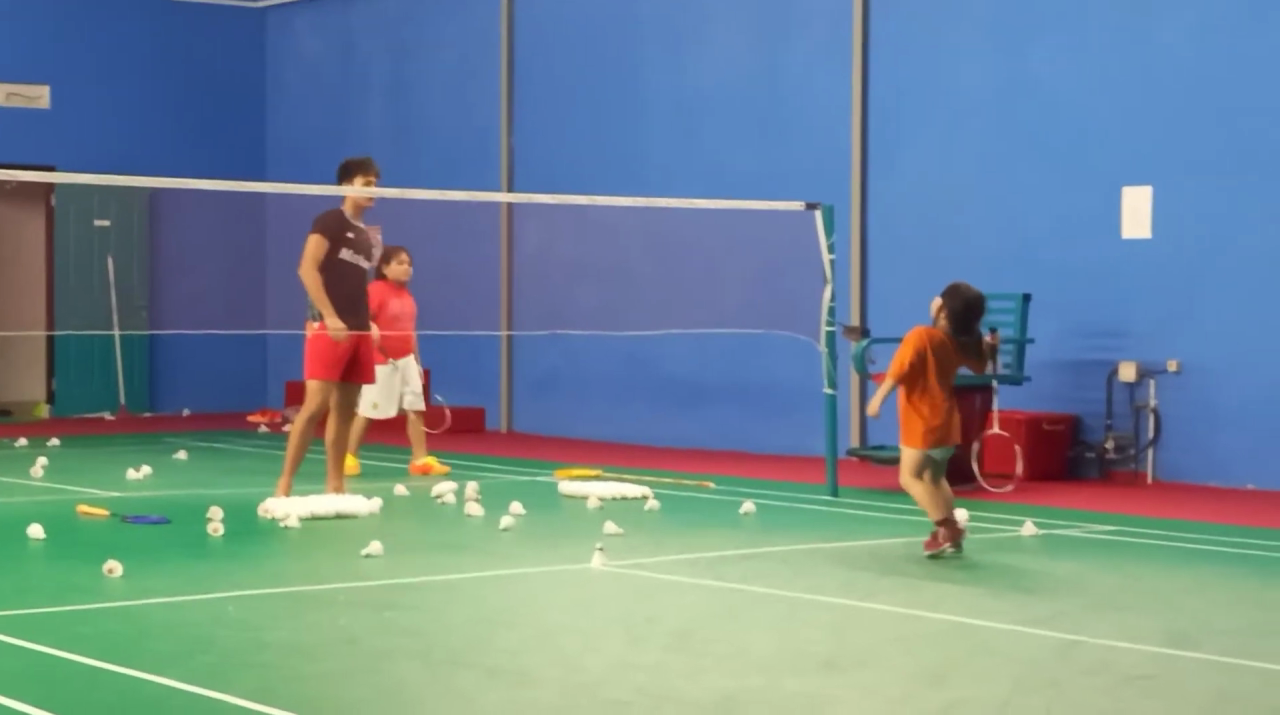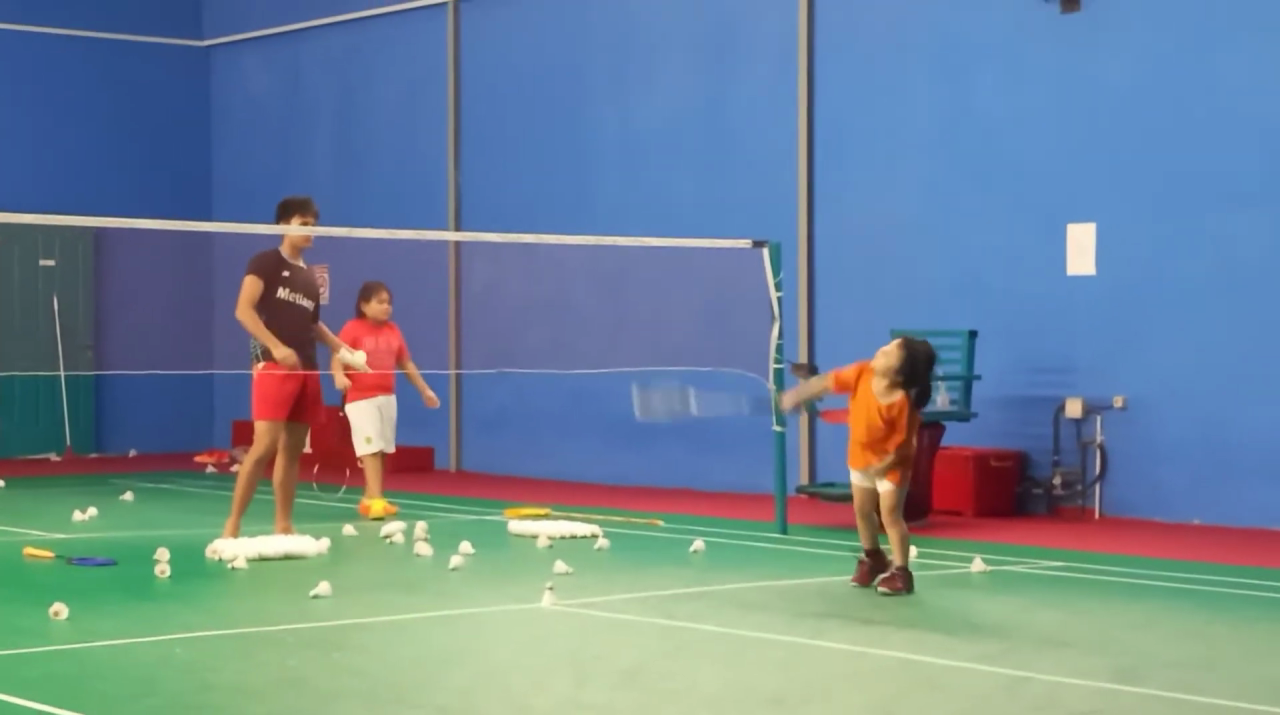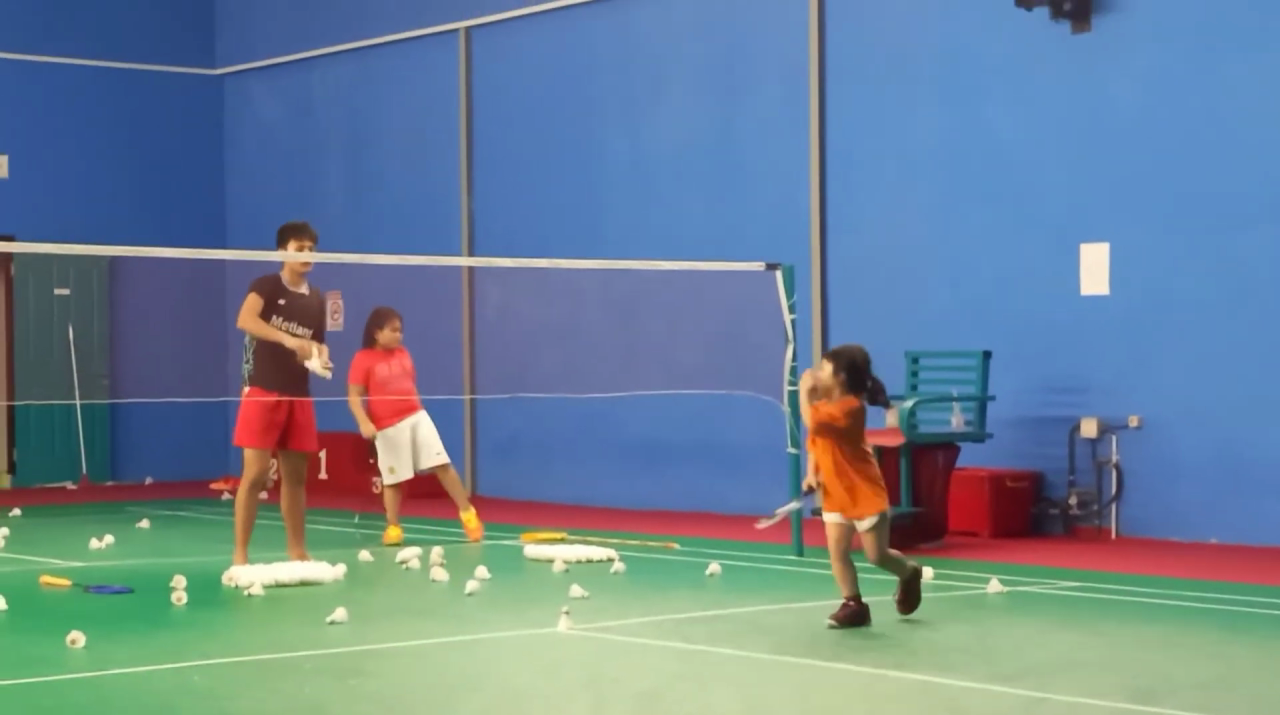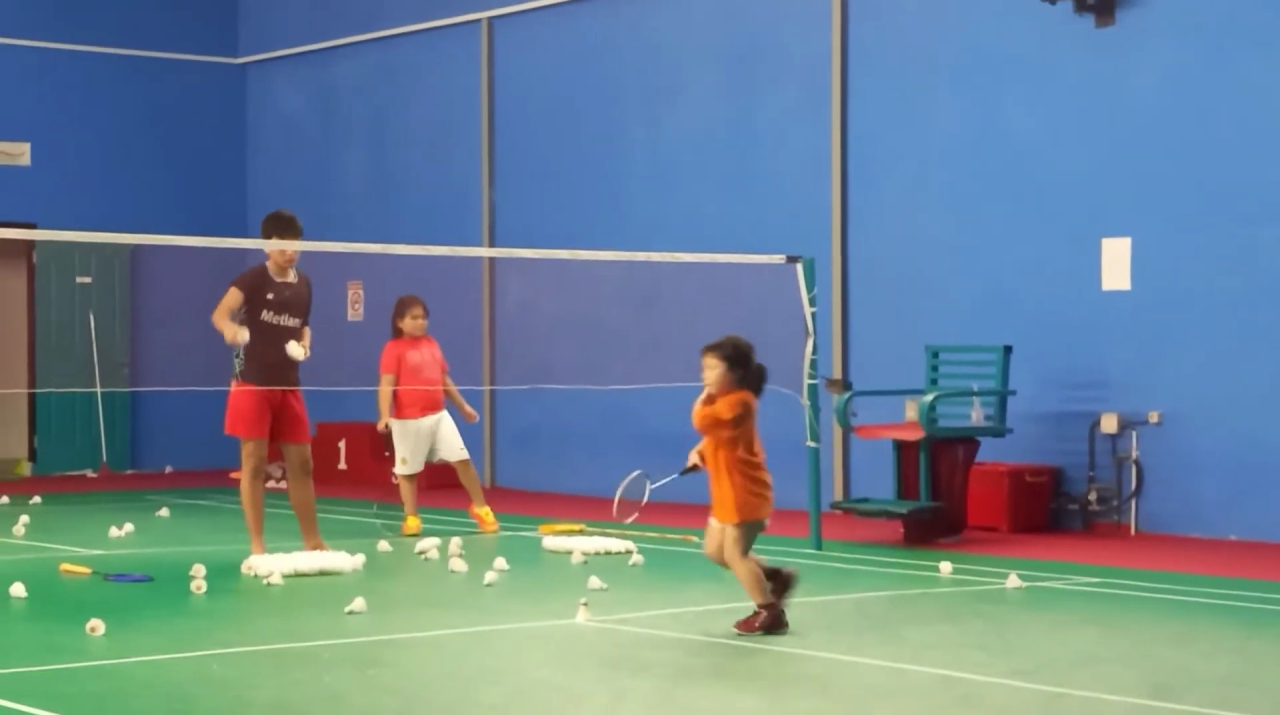
dt=0.5s
person 1, frame 1
left shoulder: (365, 237)
right shoulder: (329, 221)
right elbow: (307, 269)
left wrist: (368, 325)
right wrist: (329, 317)
left hip: (358, 331)
right hip: (328, 329)
left knee: (344, 409)
right knee: (315, 406)
left ankle: (335, 485)
right ankle: (284, 483)
person 1, frame 2
left shoulder: (310, 277)
right shoulder: (265, 262)
right elbow: (243, 309)
left wrist: (343, 348)
right wrist: (275, 347)
left hip: (307, 370)
right hip: (274, 367)
left knee: (292, 449)
right knee: (264, 445)
left ankle: (283, 525)
right ankle: (232, 523)
person 1, frame 3
left shoulder: (316, 299)
right shoulder: (266, 286)
right elbow: (245, 320)
left wrist: (322, 358)
right wrist: (288, 339)
left hip: (298, 396)
right hip: (261, 392)
left knee: (296, 475)
right knee: (255, 474)
left ankle: (297, 551)
right ankle: (240, 554)
person 1, frame 4
left shoulder: (303, 285)
right shoulder: (253, 279)
right elbow: (220, 313)
left wrist: (303, 344)
right wrist: (230, 327)
left hip: (289, 386)
right hip: (252, 385)
left knee: (302, 464)
right knee: (254, 464)
left ankle: (313, 542)
right ankle: (257, 546)
person 2, frame 1
left shoulder: (920, 336)
right shoulder: (960, 345)
left elbow: (900, 370)
right elbow: (980, 366)
left wrist: (878, 398)
right wrist: (989, 346)
left hip: (922, 421)
right hip: (944, 421)
left knee: (910, 477)
right knee: (934, 477)
left ankle: (946, 527)
right ankle: (947, 528)
person 2, frame 2
left shoulder: (903, 404)
right shoulder: (864, 374)
left elbow: (902, 444)
right elbow: (829, 382)
left wrist: (884, 465)
right wrist: (799, 394)
left hip: (891, 465)
right hip: (860, 458)
left knee: (890, 516)
right knee: (862, 510)
left ankle: (900, 572)
right ankle: (873, 558)
person 2, frame 3
left shoulder: (850, 408)
right shoulder: (826, 406)
left elbow: (812, 422)
right elbow: (814, 442)
left wrist: (804, 392)
right wrist: (812, 472)
left hip: (864, 491)
right hip: (834, 493)
left knee: (876, 554)
right knee: (836, 549)
left ankle: (908, 574)
right ankle: (852, 604)
person 2, frame 4
left shoulder: (737, 402)
right shoulder: (723, 402)
left elbow: (700, 421)
right elbow: (712, 438)
left wrist: (705, 395)
right wrist: (699, 452)
left hip: (745, 493)
right hip: (729, 492)
left knee: (735, 554)
right knee: (713, 549)
left ankle: (769, 612)
right ankle: (776, 579)
person 3, frame 1
left shoulder: (408, 296)
right shoulder: (376, 290)
left wrist: (417, 362)
left hip: (406, 361)
right hip: (382, 363)
left knee: (415, 410)
right knee: (369, 410)
left ankle: (420, 460)
right ankle: (350, 456)
person 3, frame 2
left shoulder: (393, 330)
right shoulder: (352, 329)
left elbow: (406, 363)
right elbow: (337, 360)
left wrist: (425, 390)
right wrist: (340, 377)
left hip: (387, 397)
right hip: (360, 399)
left knee: (384, 450)
right knee: (370, 449)
left ankle: (370, 499)
right ankle: (375, 501)
person 3, frame 3
left shoulder: (403, 354)
right shoulder: (363, 359)
right elbow: (354, 396)
right wrist: (364, 423)
left hip: (417, 418)
right hip: (387, 427)
left knee: (442, 464)
right knee: (393, 479)
left ankle: (466, 512)
right ankle: (393, 527)
person 3, frame 4
left shoulder: (432, 344)
right shoulder: (394, 349)
left elbow: (444, 379)
right elbow: (386, 385)
left wrist: (462, 405)
right wrist: (385, 415)
left hip: (439, 415)
right hip: (408, 420)
left knee: (462, 459)
right knee: (408, 470)
left ankle: (480, 507)
right ankle: (411, 518)
